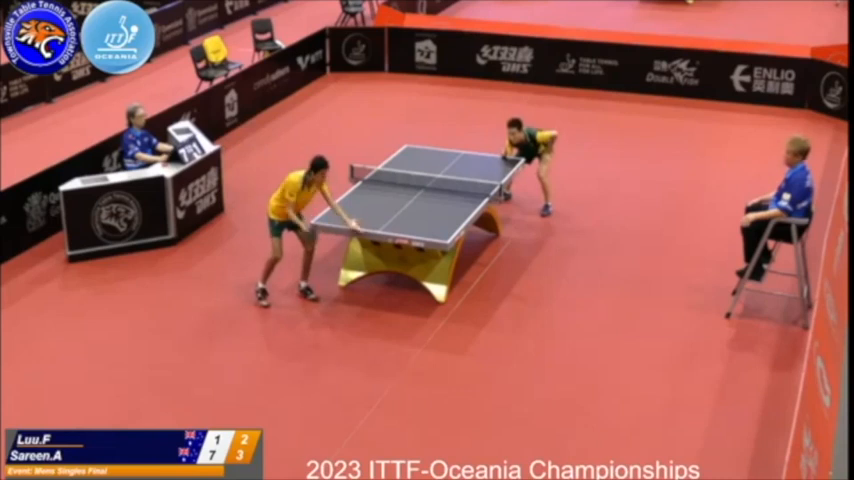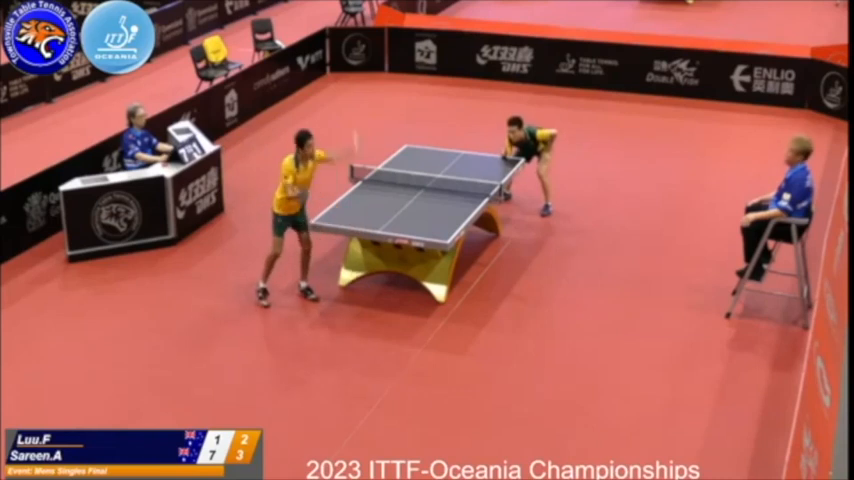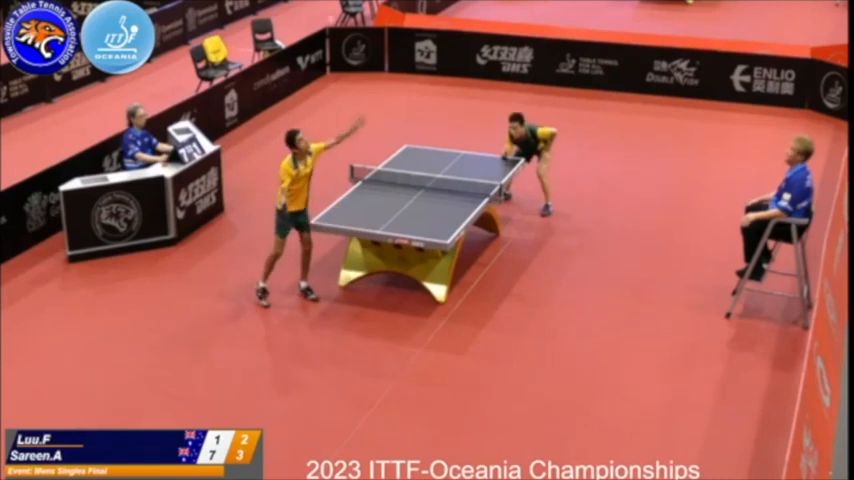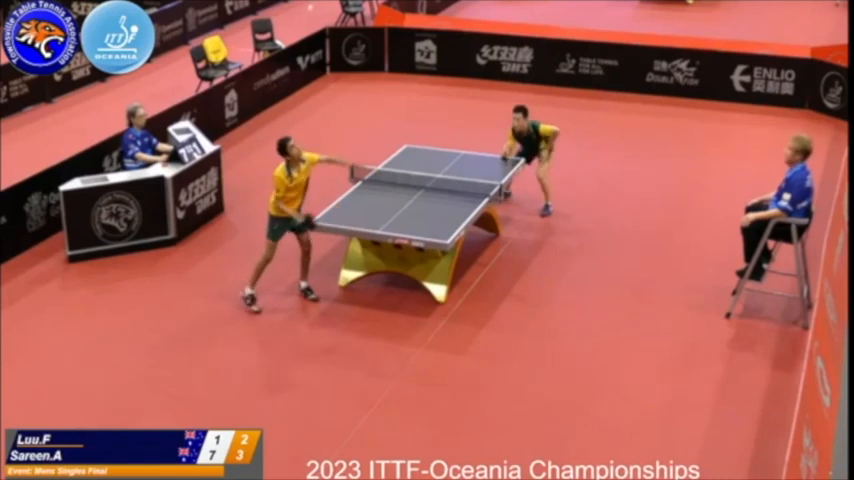
dt=0.3s
person 1, frame 1
left shoulder: (318, 180)
right shoulder: (294, 181)
left elbow: (331, 203)
right elbow: (289, 210)
left wrist: (349, 221)
right wrist: (302, 225)
left hip: (294, 213)
right hip: (277, 215)
left knee: (309, 247)
right knee: (276, 255)
left ankle: (303, 285)
right ankle: (261, 288)
person 1, frame 2
left shoulder: (313, 156)
right shoulder: (288, 164)
left elbow: (330, 158)
right elbow: (288, 192)
right wrist: (295, 194)
left hip: (299, 209)
right hip: (282, 212)
left knee: (307, 246)
right knee: (276, 251)
left ankle: (303, 285)
right ankle: (262, 287)
person 1, frame 3
left shoulder: (312, 152)
right shoulder: (287, 166)
left elbow: (335, 141)
right elbow: (283, 191)
left wrist: (354, 128)
right wrist: (282, 202)
left hip: (302, 208)
right hip: (286, 210)
left knee: (307, 246)
right knee: (277, 251)
left ankle: (303, 284)
right ankle: (262, 287)
person 1, frame 4
left shoulder: (307, 159)
right shoulder: (280, 174)
left elbow: (325, 159)
right elbow: (278, 202)
left wrist: (343, 163)
right wrist: (293, 214)
left hip: (296, 212)
right hip: (279, 215)
left knee: (307, 246)
right knee: (268, 256)
left ankle: (304, 285)
right ankle: (248, 292)
person 2, frame 1
left shoulder: (798, 178)
right shoulder: (797, 171)
left elbow: (784, 211)
right elbow: (781, 193)
left wrist: (755, 216)
right wrist: (761, 199)
right hip: (789, 213)
left knee: (749, 226)
right knee: (751, 209)
left ankle: (757, 267)
right ankle: (763, 257)
person 2, frame 2
left shoulder: (798, 178)
right shoulder: (797, 170)
left elbow: (784, 211)
right elbow: (781, 193)
left wrist: (755, 216)
right wrist: (760, 199)
right hip: (789, 212)
left knee: (750, 227)
right knee: (751, 209)
left ankle: (757, 267)
right ankle: (764, 257)
person 2, frame 3
left shoulder: (799, 178)
right shoulder: (797, 170)
left elbow: (784, 211)
right elbow: (781, 193)
left wrist: (755, 216)
right wrist: (760, 199)
right hip: (789, 213)
left knee: (750, 226)
right knee: (751, 208)
left ankle: (757, 267)
right ankle: (764, 257)
person 2, frame 4
left shoulder: (798, 177)
right shoulder: (798, 170)
left elbow: (784, 211)
right elbow: (781, 193)
left wrist: (755, 216)
right wrist: (760, 199)
right hip: (789, 212)
left knee: (749, 226)
right knee: (751, 209)
left ankle: (757, 267)
right ankle: (764, 257)
person 3, frame 1
left shoulder: (535, 136)
right shoulder: (511, 139)
left elbow: (555, 134)
right elbow: (508, 156)
left wrist: (549, 150)
right wrist: (505, 155)
left hip: (543, 150)
right hip: (526, 149)
left knee: (541, 174)
left ankle: (548, 204)
right ankle: (506, 192)
person 3, frame 2
left shoulder: (535, 134)
right shoulder: (511, 138)
left elbow: (554, 133)
right elbow: (507, 154)
left wrist: (548, 149)
right wrist: (506, 154)
left hip: (541, 148)
right hip: (525, 148)
left knee: (541, 173)
left ankle: (548, 204)
right ankle: (506, 192)
person 3, frame 3
left shoulder: (535, 132)
right shoulder: (511, 135)
left elbow: (554, 132)
right elbow: (508, 151)
left wrist: (547, 149)
right wrist: (506, 153)
left hip: (541, 148)
right hip: (525, 148)
left knee: (541, 173)
left ankle: (548, 204)
right ankle: (506, 192)
person 3, frame 4
left shoulder: (537, 128)
right shoulder: (514, 130)
left elbow: (556, 131)
right elbow: (509, 149)
left wrist: (547, 148)
right wrist: (506, 152)
left hip: (542, 149)
right hip: (527, 148)
left knee: (540, 175)
left ankle: (548, 204)
right ankle: (506, 191)
